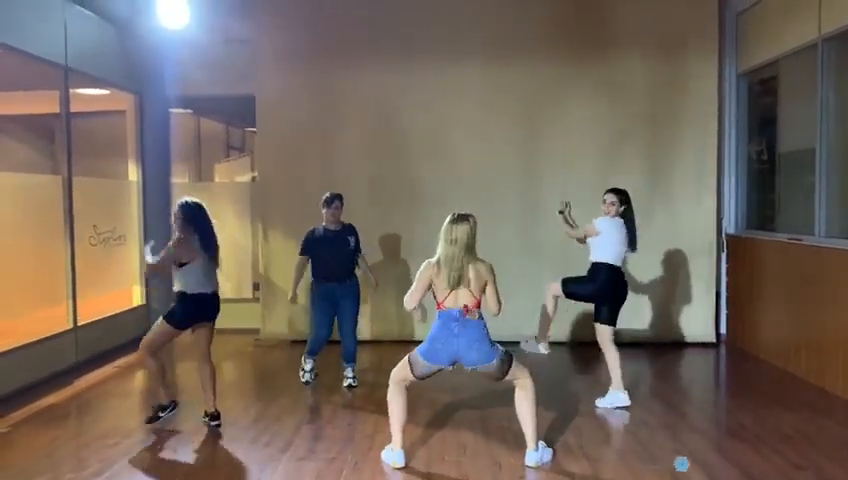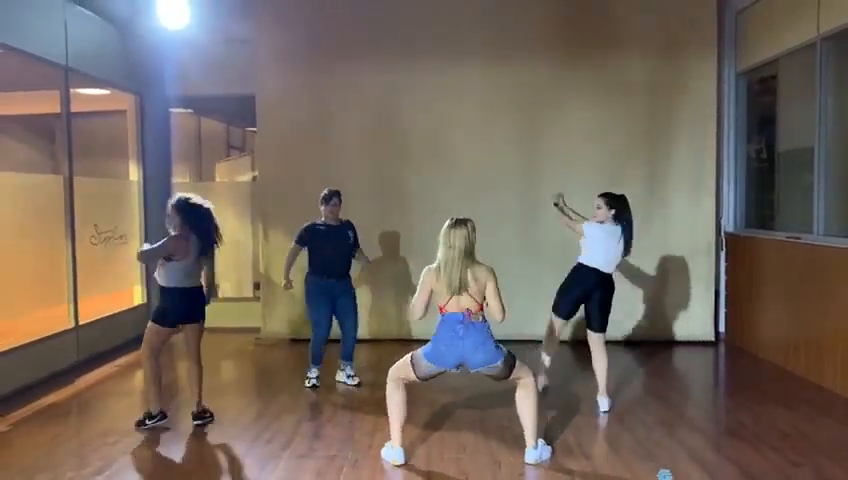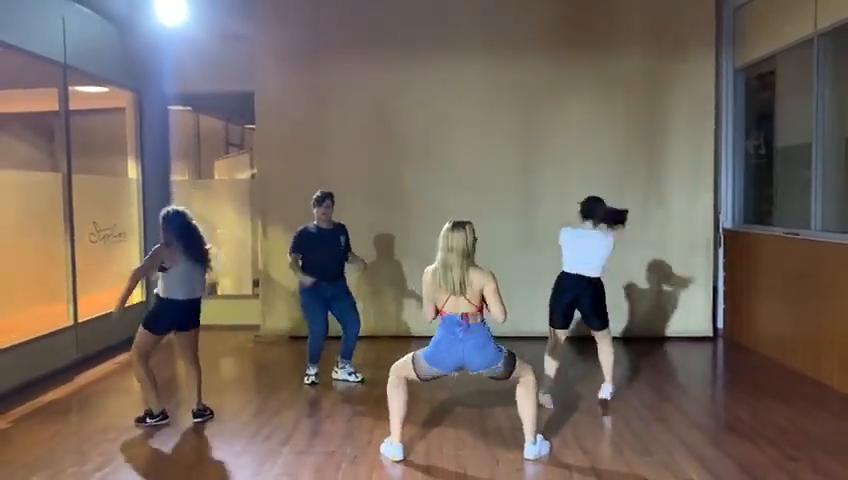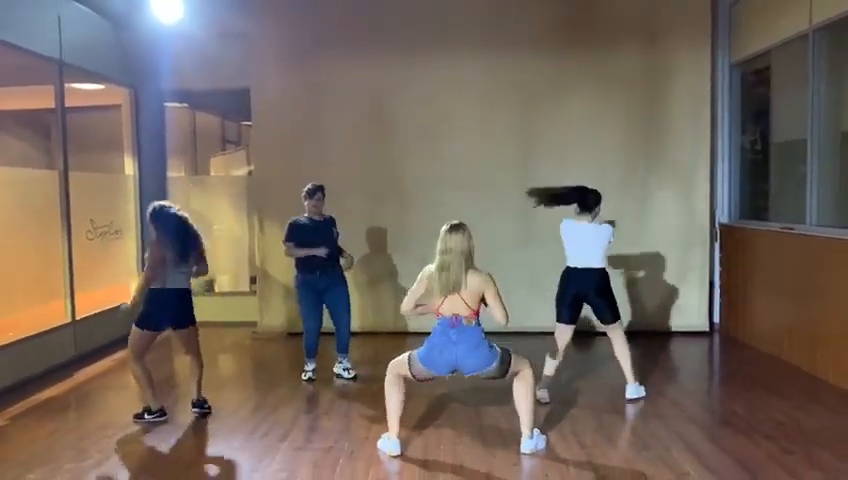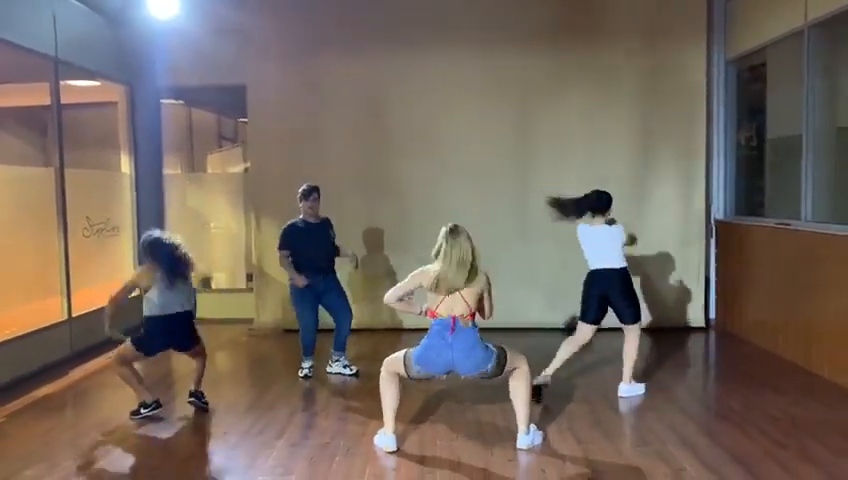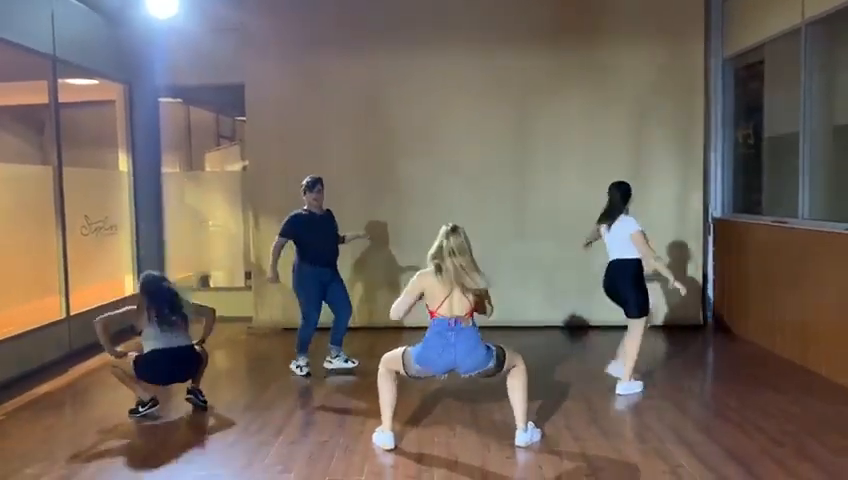
dt=0.2s
person 1, frame 1
left shoulder: (431, 266)
right shoulder: (483, 268)
left elbow: (410, 304)
right elbow: (494, 309)
left hip: (441, 339)
right hip: (475, 340)
left knee: (396, 380)
right knee: (524, 380)
left ankle: (395, 452)
right ankle: (534, 451)
person 1, frame 2
left shoulder: (431, 273)
right shoulder: (485, 272)
left elbow: (416, 314)
right elbow: (498, 315)
left hip: (445, 342)
right hip: (480, 343)
left knee: (395, 377)
right knee: (526, 378)
left ankle: (395, 449)
right ankle: (533, 449)
person 1, frame 3
left shoulder: (431, 274)
right shoulder: (484, 276)
right elbow: (500, 317)
left hip: (444, 345)
right hip: (480, 346)
left knee: (397, 374)
right knee: (527, 376)
left ankle: (394, 445)
right ankle: (532, 444)
person 1, frame 4
left shoulder: (429, 274)
right shoulder: (482, 279)
left elbow: (406, 308)
right elbow: (503, 319)
left hip: (438, 349)
right hip: (474, 350)
left knee: (394, 371)
right knee: (524, 370)
left ankle: (392, 440)
right ankle: (528, 439)
person 1, frame 5
left shoulder: (427, 274)
right shoulder: (480, 278)
left elbow: (389, 299)
right elbow: (487, 314)
left hip: (434, 351)
right hip: (471, 353)
left knee: (388, 368)
right knee: (521, 365)
left ankle: (387, 436)
right ankle: (525, 434)
person 1, frame 6
left shoulder: (424, 277)
right shoulder: (475, 276)
left elbow: (395, 315)
right elbow: (487, 310)
left hip: (434, 351)
right hip: (471, 351)
left knee: (386, 365)
right knee: (517, 364)
left ankle: (385, 434)
right ankle: (523, 432)
person 2, frame 1
left shoulder: (604, 223)
right shoulder: (618, 226)
left elbow: (576, 234)
right elbow: (586, 237)
left wrist: (563, 217)
right wrist: (570, 218)
left hip: (602, 280)
right hip: (616, 284)
left knee: (551, 290)
right knee: (605, 340)
left ankle: (540, 342)
right ankle: (618, 393)
person 2, frame 2
left shoulder: (595, 228)
right shoulder: (620, 232)
left elbow: (571, 223)
left wrist: (560, 208)
right wrist: (565, 206)
left hip: (583, 278)
right hip: (604, 286)
left knee: (554, 328)
right knee: (597, 343)
left ankle: (542, 375)
right ankle: (603, 396)
person 2, frame 3
left shoulder: (567, 234)
right shoulder: (607, 239)
left hip: (565, 286)
right hip: (591, 289)
left knee: (555, 343)
right knee: (603, 338)
left ankle: (545, 393)
right ankle: (607, 386)
person 2, frame 4
left shoulder: (565, 225)
right shoulder: (605, 230)
left hip: (570, 280)
right hip: (597, 281)
left knee: (560, 338)
right knee: (616, 333)
left ankle: (542, 388)
right ankle: (631, 385)
person 2, frame 5
left shoulder: (581, 230)
right shoulder: (617, 230)
right elbow: (631, 240)
left hip: (594, 282)
right hip: (618, 281)
left knee: (581, 336)
right knee: (633, 333)
left ankle: (544, 376)
right ankle: (627, 384)
person 2, frame 6
left shoulder: (605, 222)
right shoulder: (629, 223)
left elbow: (594, 234)
right elbow: (647, 253)
left wrist: (588, 241)
right wrist: (672, 278)
left hip: (612, 275)
right hip: (628, 274)
left knee: (637, 322)
right knee: (638, 328)
left ankle: (619, 362)
right ankle: (625, 381)
person 3, frame 1
left shoulder: (181, 243)
right shoulder: (207, 242)
left elbow: (152, 268)
left wrist: (148, 251)
left hip: (189, 304)
right hip: (210, 302)
left knee: (147, 350)
right knee: (204, 357)
left ankle: (165, 401)
right ankle: (212, 412)
person 3, frame 2
left shoulder: (177, 240)
right shoulder: (203, 239)
left elbow: (143, 256)
right elbow: (209, 269)
left wrist: (149, 247)
right wrist: (210, 288)
left hip: (173, 301)
right hip: (195, 298)
left knee: (149, 355)
right knee: (193, 356)
left ankle: (155, 412)
right ankle: (199, 409)
person 3, frame 3
left shoulder: (164, 250)
right shoulder: (198, 248)
left elbow: (138, 274)
right elbow: (203, 268)
left wrist: (121, 302)
left hip: (166, 308)
right hip: (190, 308)
left knee: (139, 358)
right knee: (191, 359)
left ankle: (156, 412)
right ankle: (199, 407)
person 3, frame 4
left shoulder: (158, 243)
right shoulder: (191, 241)
left elbow: (149, 276)
right elbow: (203, 269)
left wrist: (133, 303)
left hip: (158, 302)
right hip: (182, 302)
left knee: (135, 356)
right knee: (194, 352)
left ankle: (154, 408)
right ankle: (199, 399)
person 3, frame 5
left shoulder: (144, 273)
right shoulder: (182, 265)
left elbow: (114, 301)
left wrist: (109, 327)
left hip: (157, 328)
right hip: (183, 326)
left knee: (119, 360)
right knee: (200, 353)
left ankle: (149, 401)
right ankle: (196, 392)
person 3, frame 6
left shoulder: (138, 312)
right shoulder: (178, 306)
left elbow: (99, 323)
right elbow: (211, 314)
left wrist: (112, 351)
right wrist: (201, 341)
left hip: (157, 366)
right hip: (187, 363)
left knee: (116, 364)
right knee: (201, 354)
left ankle: (147, 399)
right ankle: (195, 390)
person 4, frame 1
left shoulder: (350, 231)
right shoulder: (313, 235)
left elbow: (358, 256)
right elbow: (302, 261)
left wrist: (370, 274)
right wrist: (294, 289)
left hip: (348, 288)
right hip: (322, 289)
left knee: (348, 331)
right knee: (321, 332)
left ankle: (349, 371)
right ankle: (308, 361)
person 4, frame 2
left shoulder: (348, 227)
right shoulder: (311, 229)
left elbow: (356, 250)
right elbow: (294, 250)
left wrist: (363, 258)
right wrist: (286, 276)
left hip: (343, 285)
right hip: (318, 285)
left knee: (350, 328)
right knee: (321, 330)
left ankle: (346, 370)
right ankle: (313, 371)
person 4, frame 3
left shoulder: (340, 230)
right shoulder: (304, 233)
left elbow: (346, 253)
right elbow: (293, 260)
left wrist: (358, 261)
right wrist: (301, 275)
left hip: (338, 287)
right hip: (312, 289)
left knee: (353, 325)
right knee: (318, 331)
left ankle: (343, 367)
right ankle: (312, 369)
person 4, frame 4
left shoulder: (330, 222)
right shoulder: (296, 224)
right elbow: (288, 250)
left wrist: (346, 255)
right wrist: (314, 251)
left hip: (334, 279)
right hip: (307, 281)
left knee: (343, 320)
right knee: (311, 325)
left ankle: (342, 362)
right ankle: (310, 365)
person 4, frame 5
left shoulder: (326, 224)
right shoulder: (291, 228)
right elbow: (283, 258)
left wrist: (347, 253)
right wrist: (295, 276)
left hip: (329, 281)
right hip: (304, 284)
left knee: (345, 317)
right knee: (308, 324)
left ankle: (337, 361)
right ankle: (307, 363)
person 4, frame 6
left shoulder: (328, 215)
right shoulder: (296, 219)
right elbow: (279, 243)
left wrist: (354, 236)
right wrist: (273, 268)
left hip: (331, 273)
right hip: (307, 274)
left knee: (345, 310)
right knee: (311, 318)
left ankle: (334, 356)
right ankle: (300, 360)
